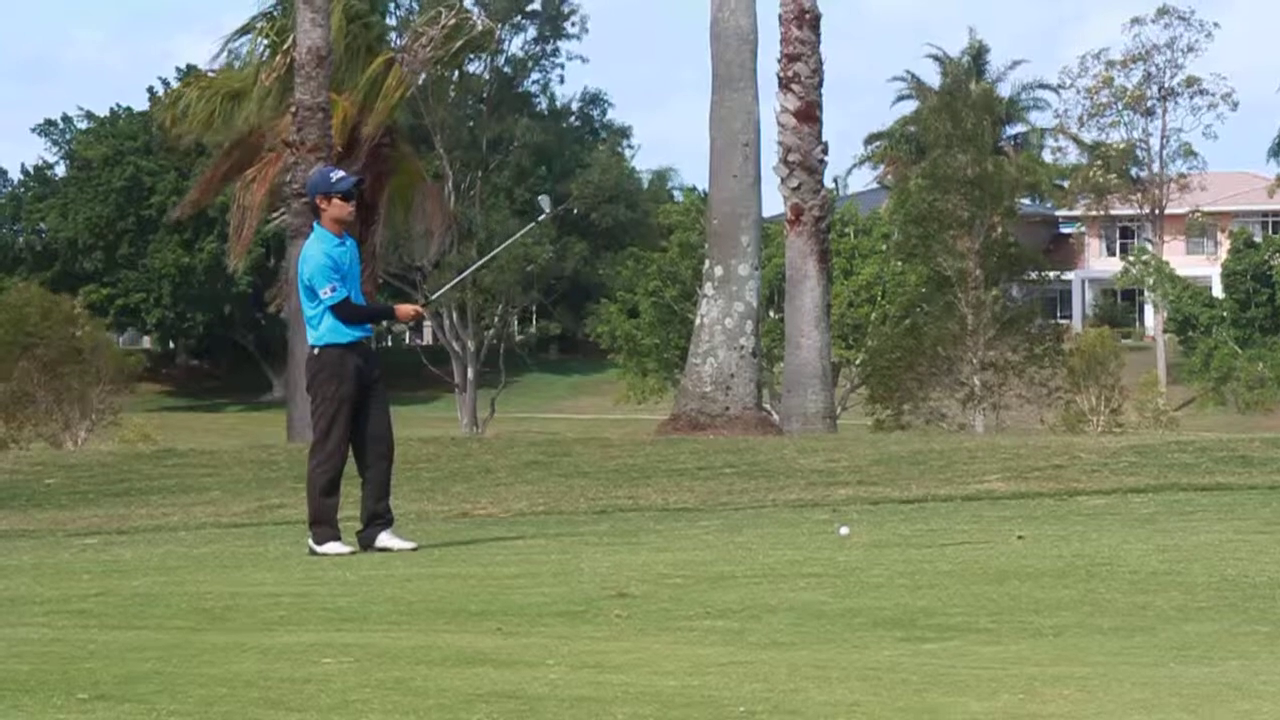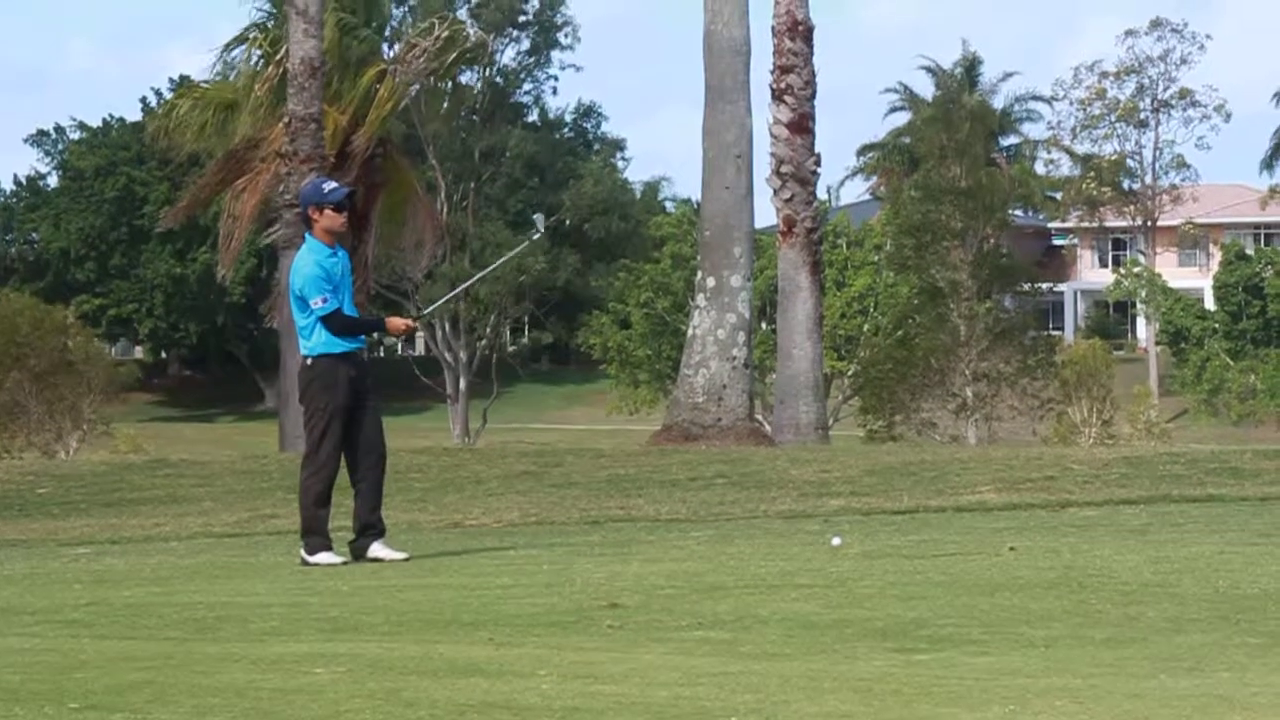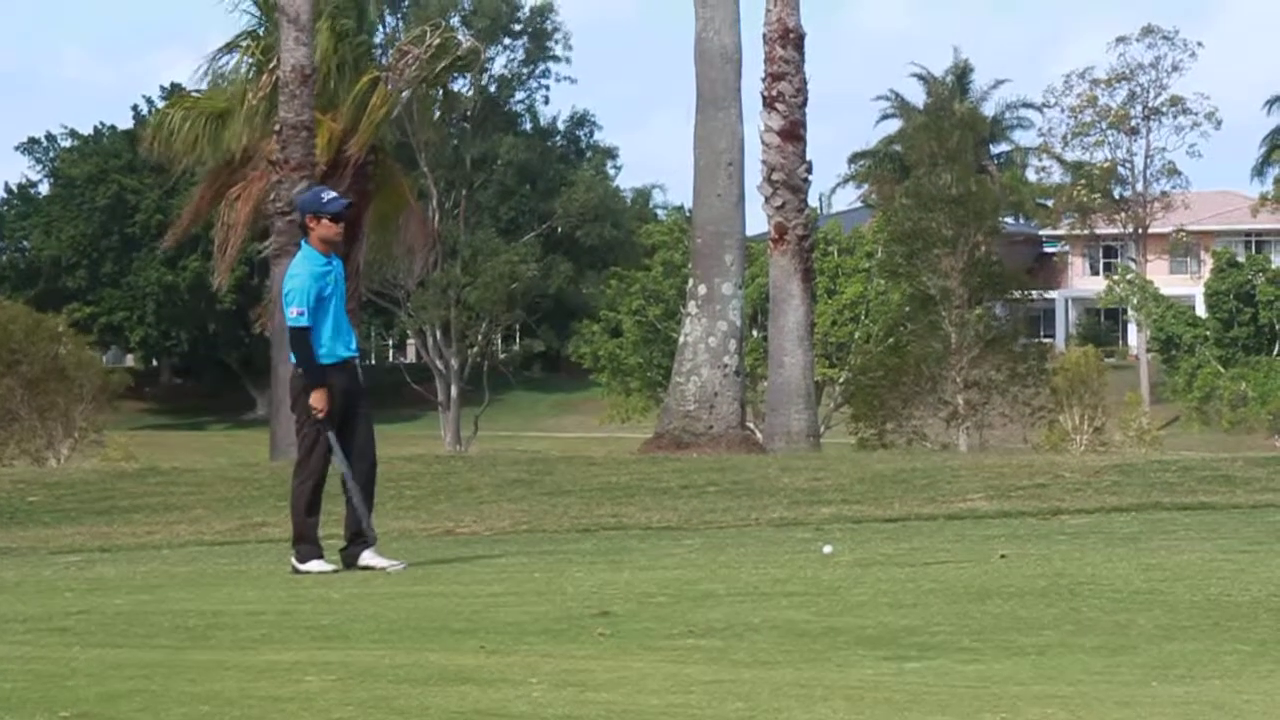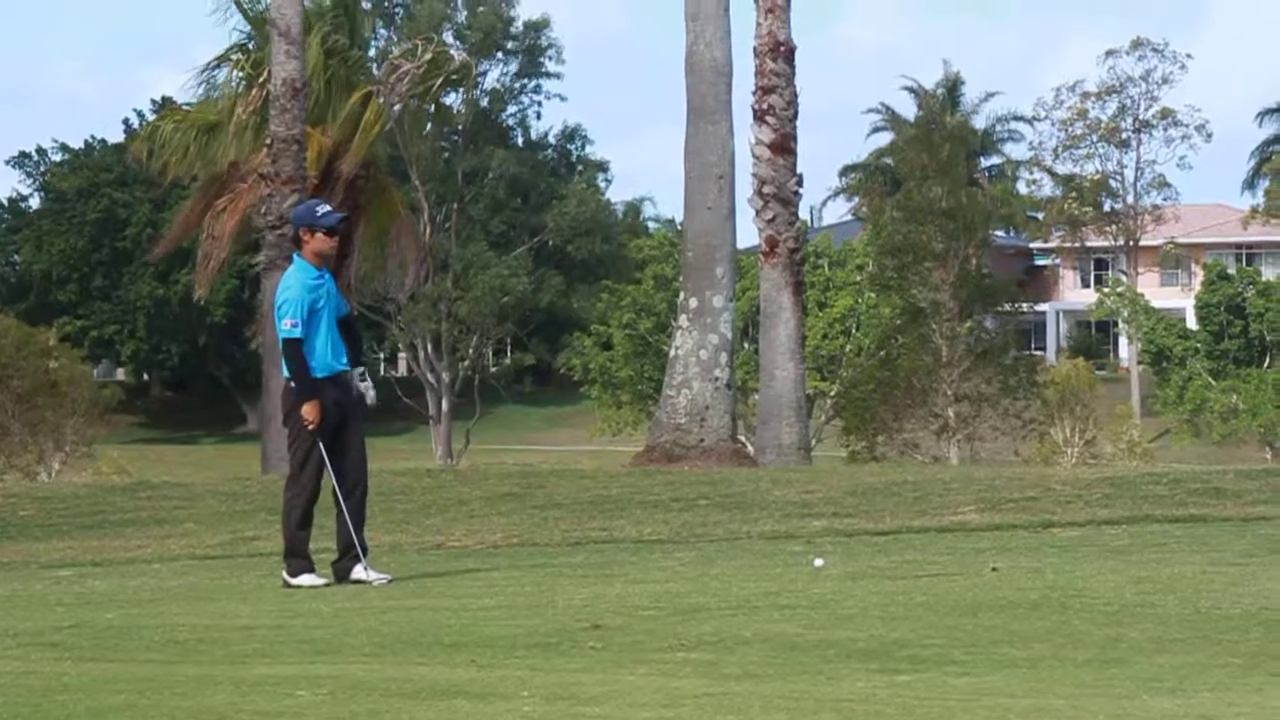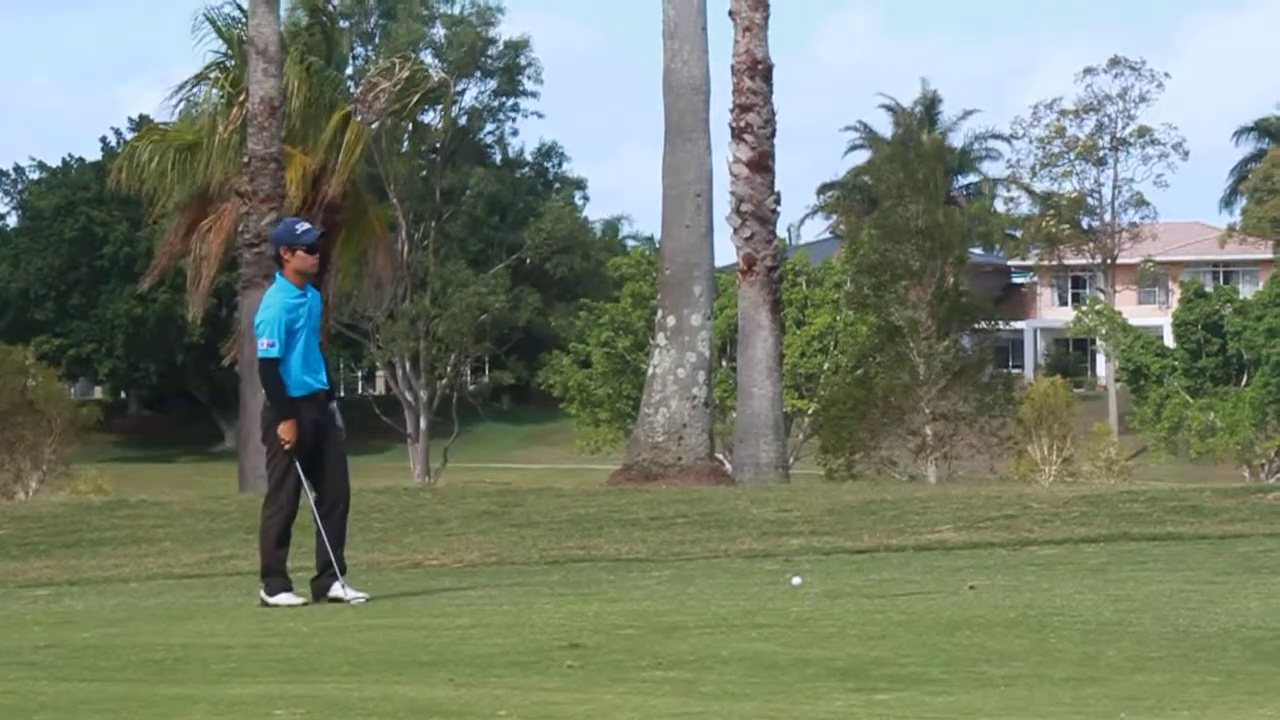
dt=0.7s
person 1, frame 1
left shoulder: (349, 244)
right shoulder: (318, 254)
right elbow: (344, 311)
left wrist: (389, 316)
right wrist: (393, 313)
left hip: (362, 352)
right hip: (332, 358)
left knee: (378, 444)
right knee: (330, 449)
left ankle: (376, 528)
right ankle: (322, 534)
person 1, frame 2
left shoulder: (340, 255)
right shoulder: (309, 265)
right elbow: (334, 323)
left wrist: (378, 328)
right wrist: (383, 324)
left hip: (353, 363)
right hip: (324, 368)
left knee: (370, 453)
right knee: (322, 459)
left ankle: (368, 538)
right ankle: (314, 545)
person 1, frame 3
left shoulder: (335, 263)
right shoulder: (303, 273)
right elbow: (298, 337)
right wrist: (315, 387)
left hip: (346, 372)
right hip: (317, 379)
left knee: (362, 462)
right knee: (313, 467)
left ankle: (359, 546)
right ankle: (305, 552)
person 1, frame 4
left shoulder: (326, 278)
right shoulder: (296, 285)
right elbow: (291, 348)
left wrist: (359, 368)
right wrist: (308, 398)
left hip: (339, 386)
right hip: (308, 392)
left knee: (353, 477)
right knee: (305, 482)
left ankle: (350, 560)
right ankle: (296, 566)
person 1, frame 5
left shoulder: (313, 297)
right shoulder: (276, 304)
right elbow: (267, 367)
left wrist: (331, 401)
right wrist: (284, 418)
left hip: (317, 405)
right hip: (289, 411)
left knee: (336, 493)
right knee: (283, 501)
left ankle: (329, 579)
right ankle: (273, 585)
